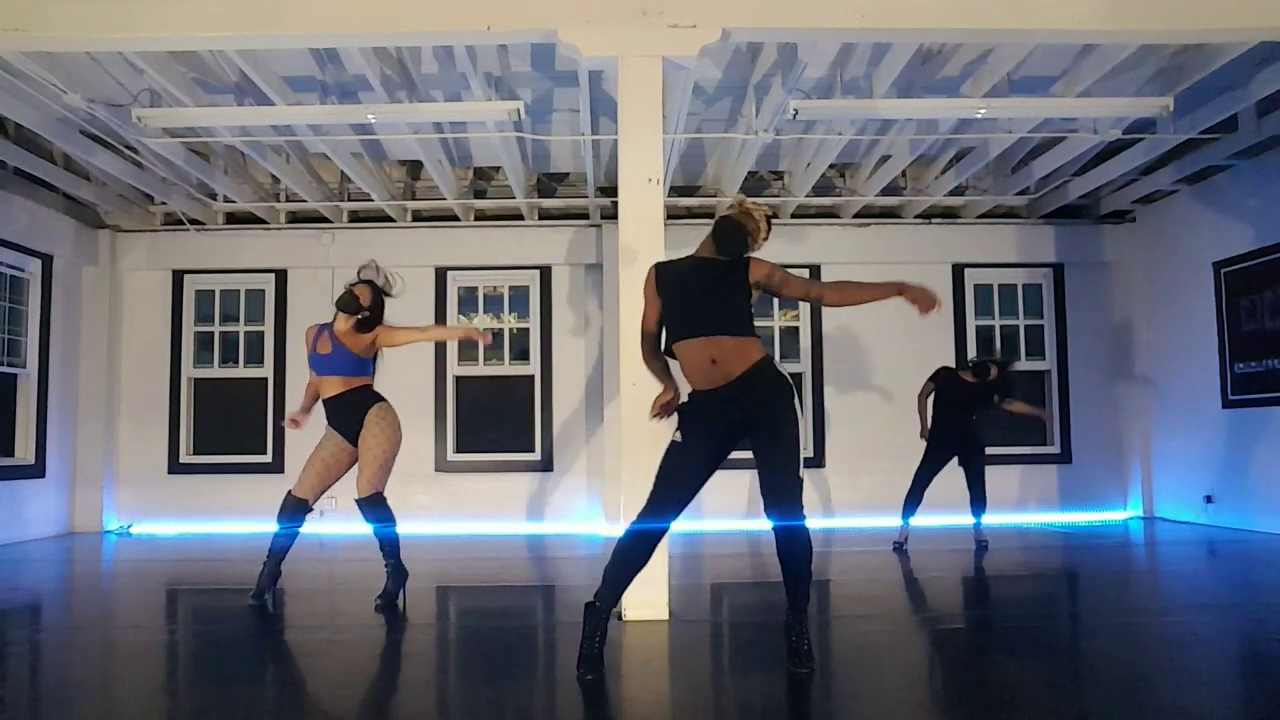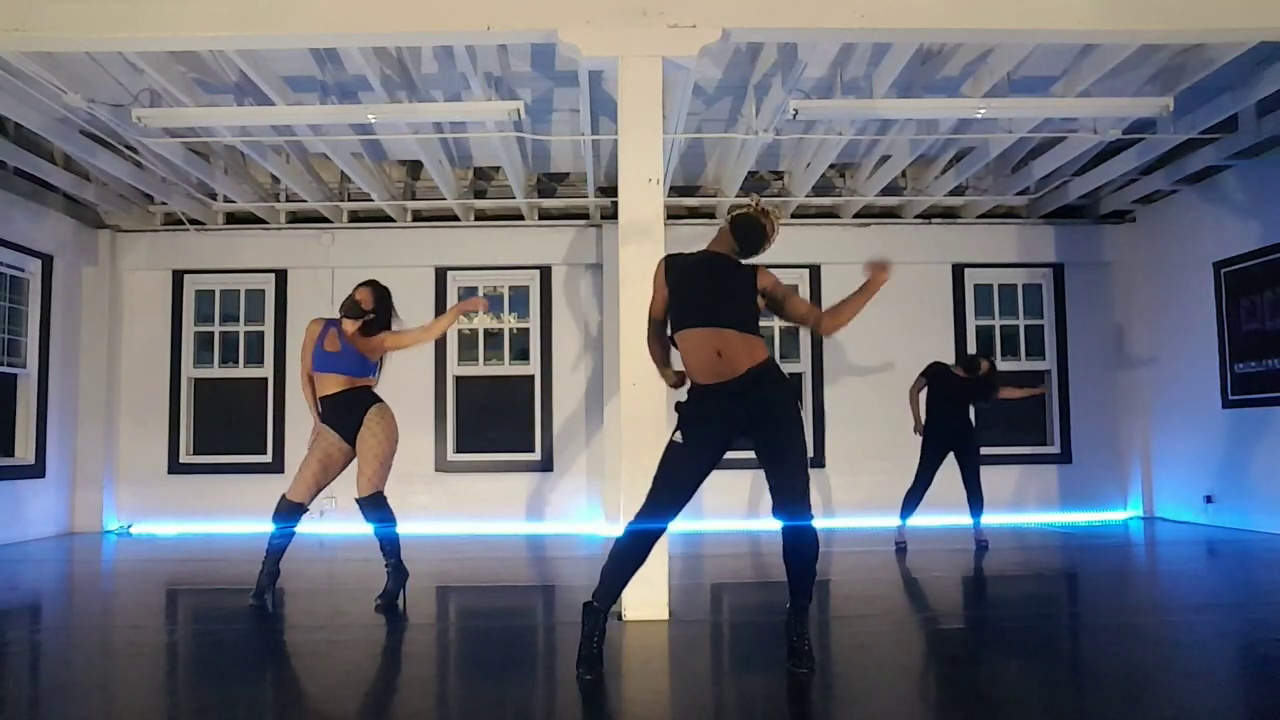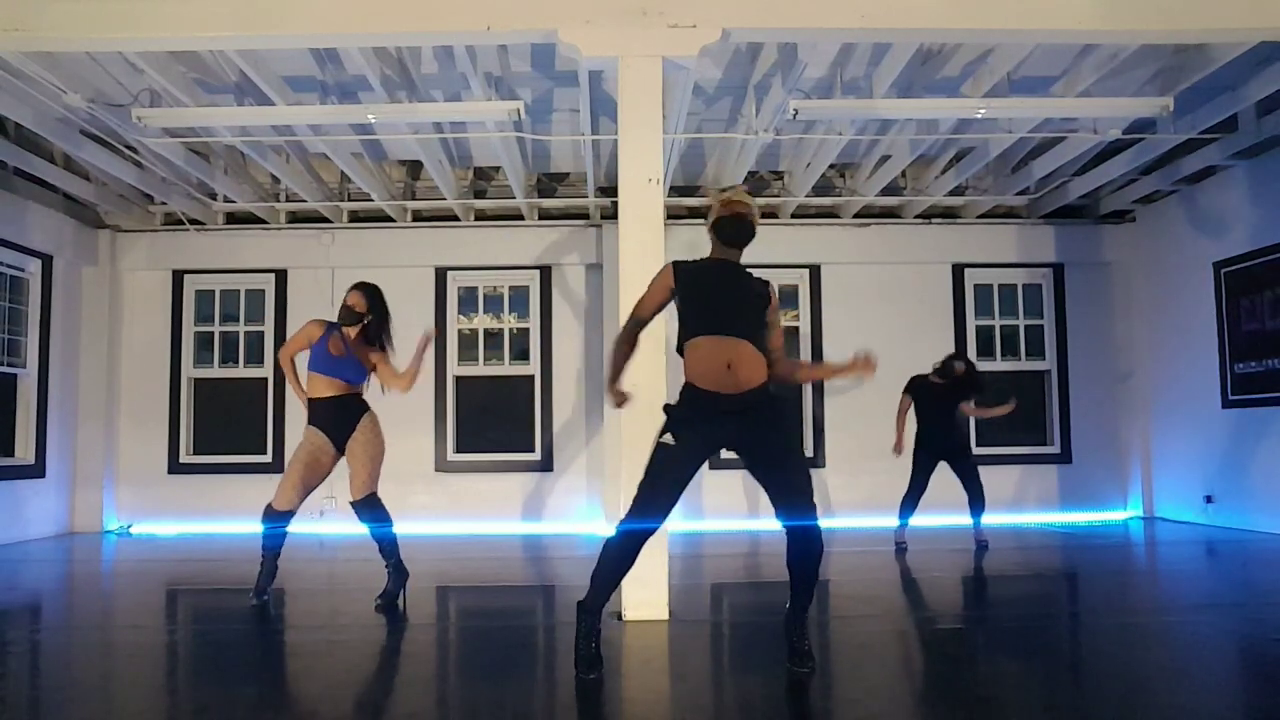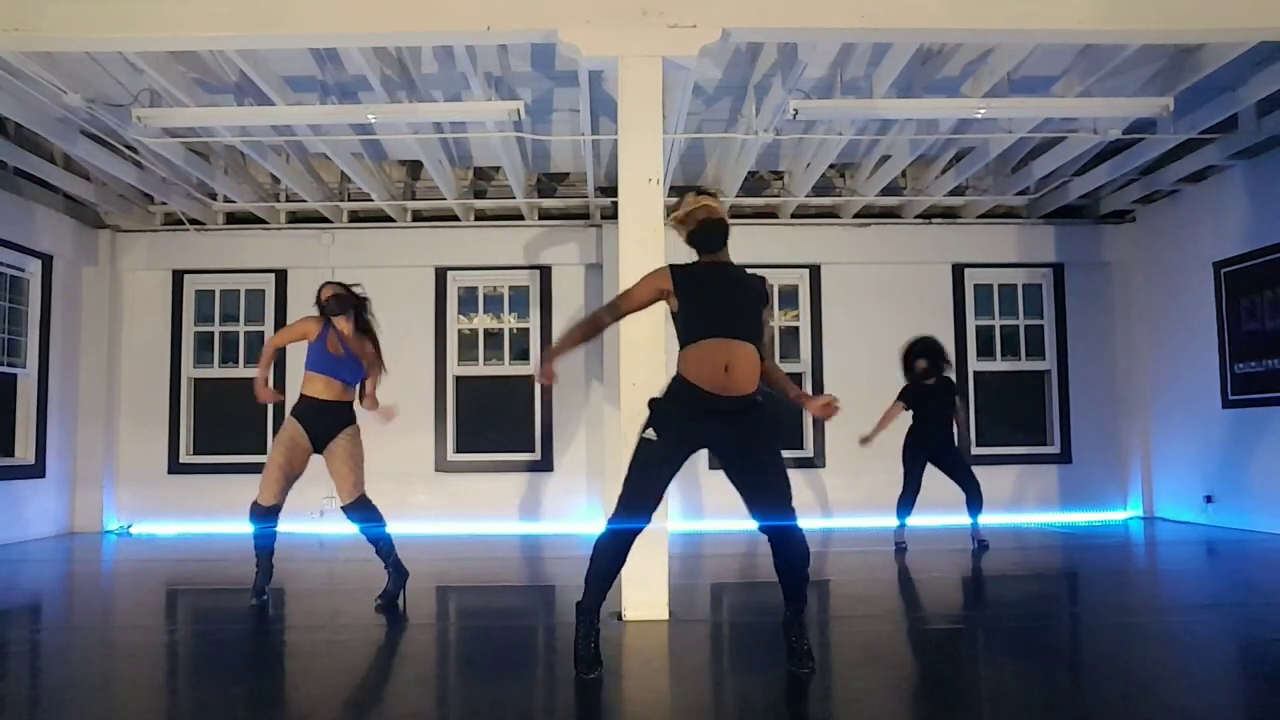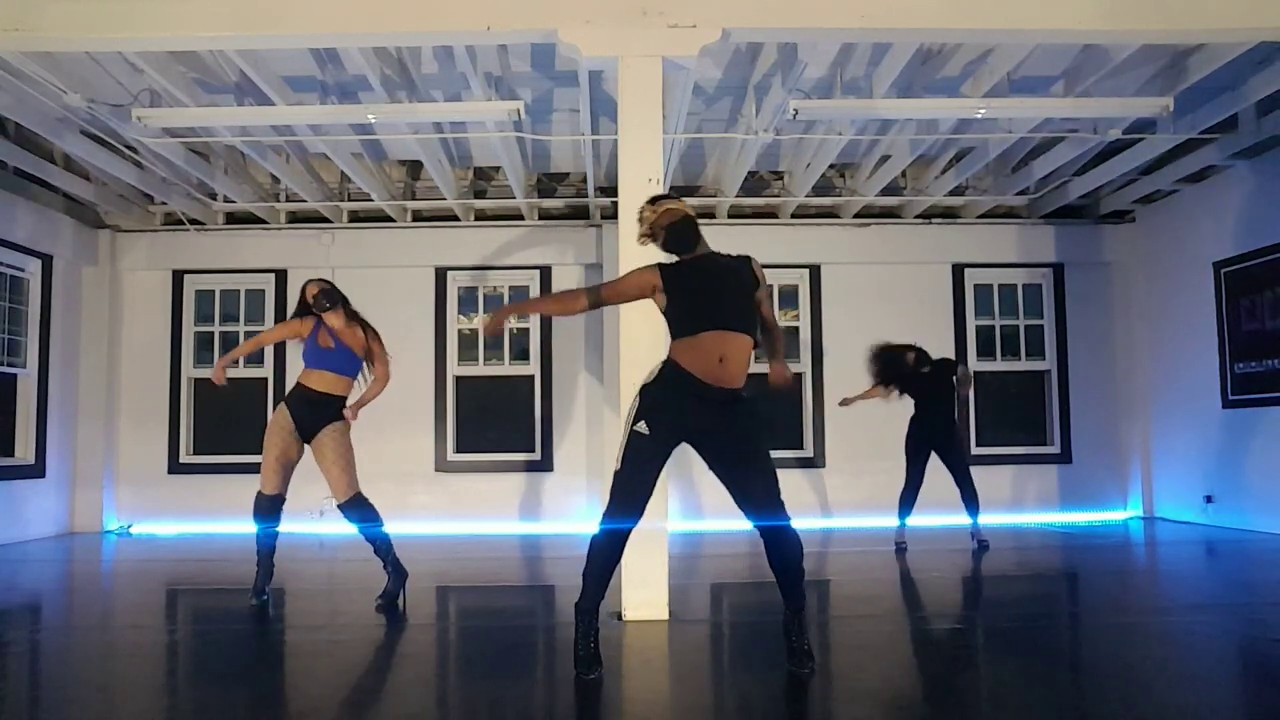
dt=0.2s
person 1, frame 1
left shoulder: (750, 272)
right shoulder: (661, 275)
left elbow: (826, 293)
right elbow: (650, 343)
left wrist: (900, 289)
right wrist: (669, 386)
left hip: (763, 393)
right hip: (706, 408)
left knee: (786, 513)
right knee: (654, 516)
left ankle: (797, 624)
right ankle: (598, 615)
person 1, frame 2
left shoulder: (757, 277)
right shoulder: (671, 267)
left elbow: (822, 323)
right elbow: (654, 327)
left wrist: (871, 284)
right wrist: (666, 370)
left hip: (765, 395)
right hip: (705, 404)
left knee: (796, 515)
right knee: (653, 517)
left ankle: (797, 626)
right ankle: (595, 617)
person 1, frame 3
left shoulder: (761, 291)
right shoulder: (678, 274)
left elbow: (781, 366)
right elbow: (633, 327)
left wrist: (842, 369)
right wrist: (614, 381)
left hip: (758, 412)
right hip: (696, 411)
left knee: (802, 522)
right knee: (642, 519)
left ankle: (797, 624)
right ankle: (590, 616)
person 1, frame 4
left shoulder: (757, 287)
right shoulder: (672, 278)
right elbow: (607, 314)
left wrist: (803, 399)
right wrist: (553, 353)
left hip: (745, 415)
right hip: (682, 408)
left knee: (782, 525)
right knee: (628, 519)
left ankle: (795, 625)
right ankle: (588, 621)
person 1, frame 5
left shoulder: (747, 268)
right shoulder: (659, 277)
left elbow: (769, 323)
right elbow: (586, 298)
left wrist: (778, 360)
right wrist: (516, 307)
left hip: (730, 408)
right hip: (670, 397)
left knee: (773, 519)
right knee: (622, 515)
left ankle: (796, 623)
right ankle: (587, 623)
person 2, frame 1
left shoulder: (372, 335)
right shoulder: (314, 333)
left elbow: (423, 333)
left wrist: (467, 332)
right wrist: (302, 411)
left hip: (373, 415)
right hip: (339, 429)
left knee: (368, 494)
right knee: (299, 496)
left ankle: (395, 571)
right ankle: (269, 572)
person 2, frame 2
left shoulder: (378, 340)
right shoulder: (317, 328)
left elbow: (430, 332)
right elbow: (307, 375)
left wrist: (461, 308)
right wrist: (316, 419)
left hip: (370, 415)
right hip: (334, 427)
left knee: (369, 495)
right knee: (295, 497)
left ankle: (395, 572)
right ankle: (268, 572)
person 2, frame 3
left shoulder: (373, 353)
right shoulder: (318, 329)
left elbow: (403, 385)
right elbow: (285, 355)
left wrist: (423, 346)
right wrist: (303, 396)
left hip: (359, 423)
right hip: (320, 427)
left knee: (363, 498)
right knee: (283, 502)
left ankle: (396, 572)
right ankle: (266, 573)
person 2, frame 4
left shoulder: (368, 347)
right shoulder: (314, 327)
left elbow: (367, 395)
right elbow: (272, 344)
left wrist: (378, 408)
right wrist: (262, 382)
left hip: (342, 427)
right hip: (301, 421)
left knee: (353, 500)
right knee: (267, 499)
left ankle: (395, 572)
right ankle: (263, 573)
person 2, frame 5
left shoulder: (365, 333)
right shoulder: (308, 326)
left elbow: (382, 376)
right elbow: (263, 338)
left wrist: (358, 405)
right wrist: (225, 360)
left hip: (331, 419)
right hip: (293, 411)
left knee: (349, 496)
right knee: (270, 492)
left ankle: (394, 570)
right ankle: (263, 574)
person 3, frame 1
left shoulder: (983, 391)
right shoulder: (945, 375)
left elbow: (1009, 403)
right elbow: (923, 395)
left wrist: (1038, 412)
right wrist: (924, 425)
left hip: (970, 443)
right hip: (940, 441)
left knee: (977, 488)
right knee: (919, 483)
left ankle: (978, 529)
right ankle: (904, 527)
person 3, frame 2
left shoulder: (974, 384)
right shoulder: (936, 369)
left elbow: (1003, 392)
right elbow: (914, 390)
left wrist: (1035, 391)
right wrist: (917, 420)
left hip: (965, 437)
right hip: (935, 436)
left knee: (973, 485)
right knee: (921, 483)
left ankle: (977, 528)
right ankle: (902, 526)
person 3, frame 3
left shoulder: (954, 390)
right shoulder: (917, 383)
left elbow: (973, 411)
right elbow: (902, 410)
left wrist: (1005, 408)
right wrist: (899, 438)
left hip: (955, 444)
right hip: (926, 445)
left knee: (975, 488)
right knee: (916, 489)
left ankle: (977, 528)
right ankle: (901, 529)
person 3, frame 4
left shoulder: (947, 384)
right shoulder: (911, 390)
left elbow: (958, 407)
right elbow: (893, 412)
left wrist: (964, 430)
right wrist: (872, 435)
left hip: (944, 446)
right hip: (917, 446)
left knee: (972, 486)
right knee: (911, 489)
left ankle: (975, 528)
right ankle: (900, 528)
person 3, frame 5
left shoulder: (943, 366)
right shoulder: (908, 378)
left elbow: (965, 374)
right elbow: (882, 388)
left wrist: (964, 386)
right wrist: (854, 399)
left hip: (948, 434)
right hip: (920, 435)
left knee: (965, 481)
right knee: (913, 484)
left ankle: (975, 526)
right ankle: (901, 528)
